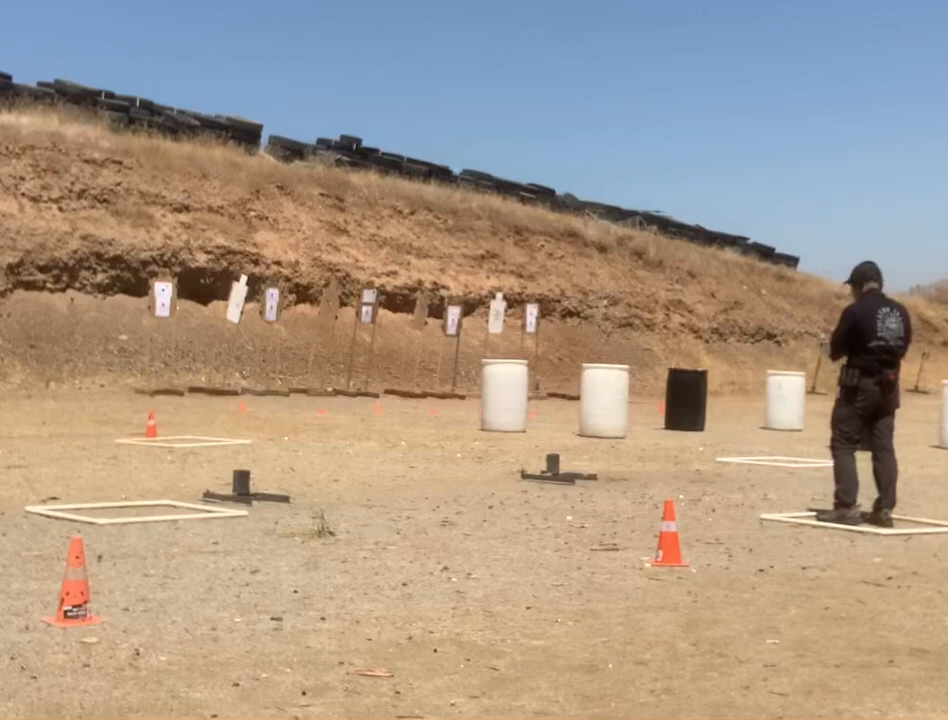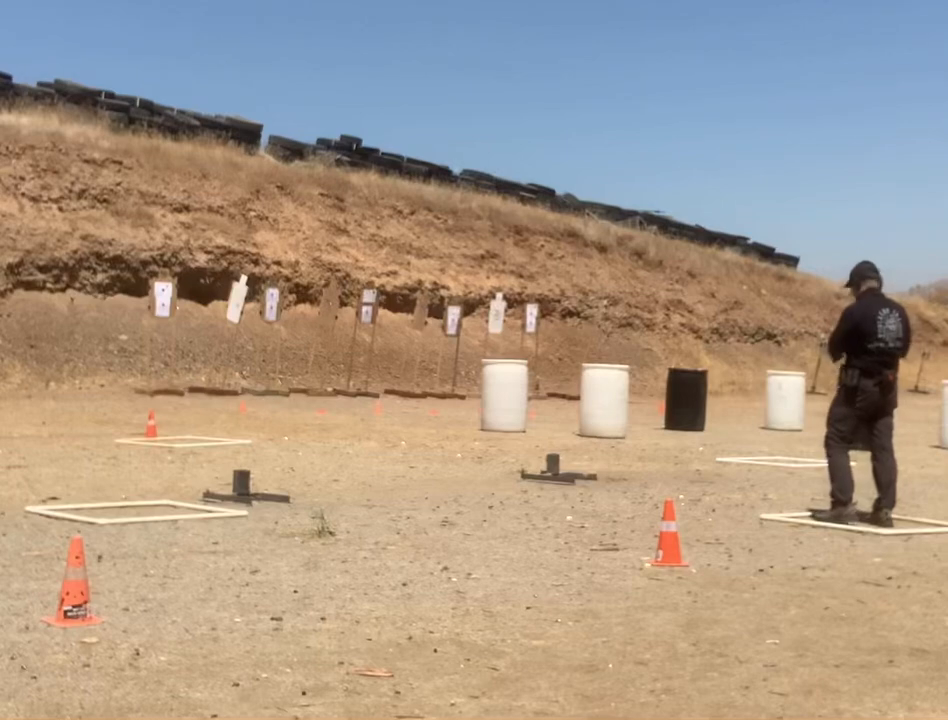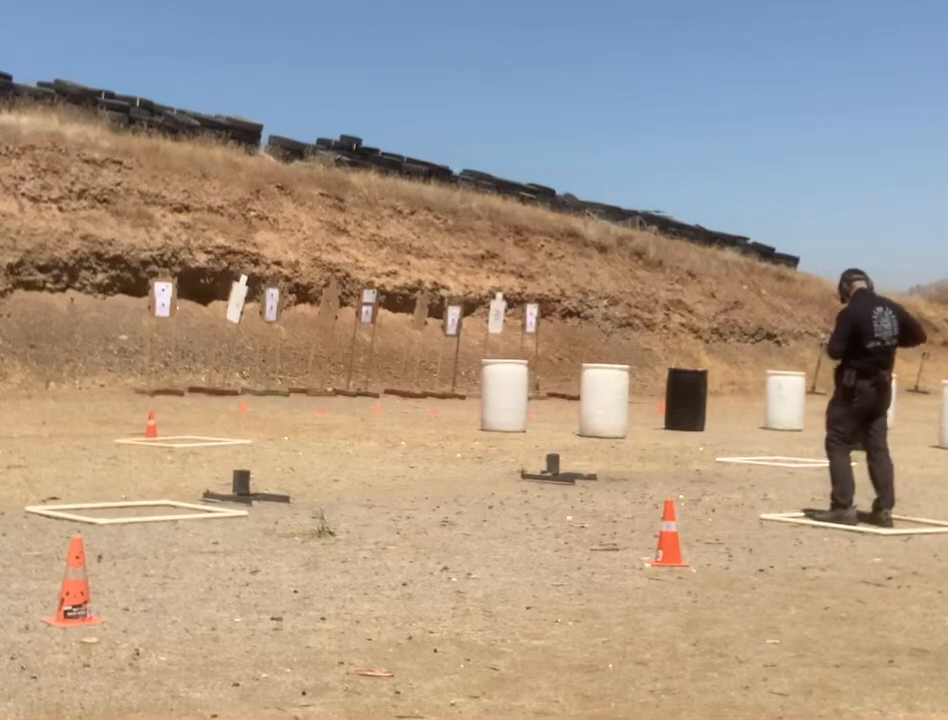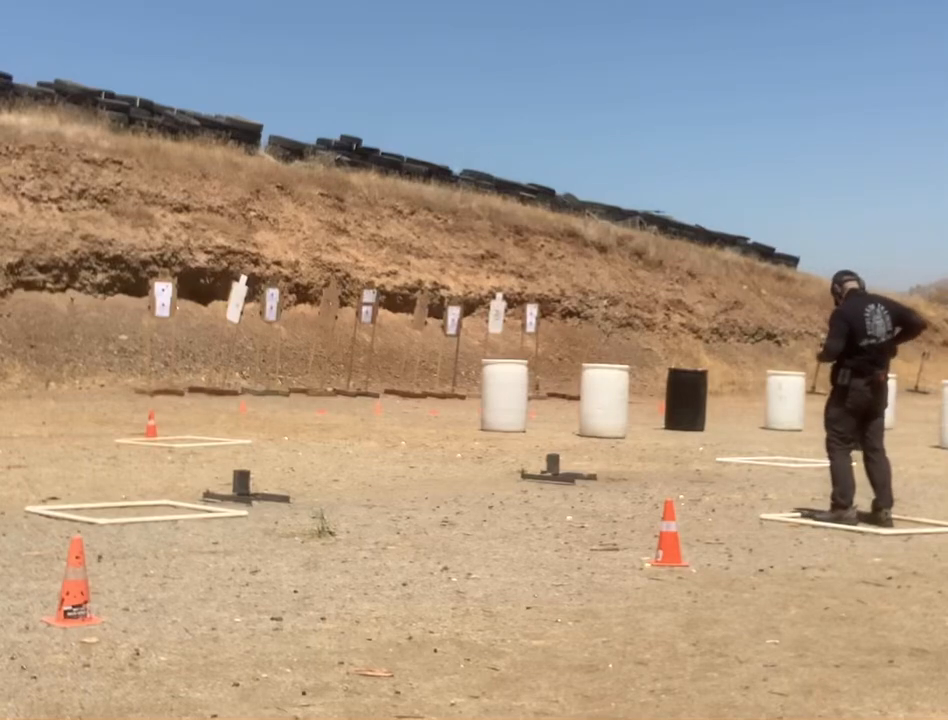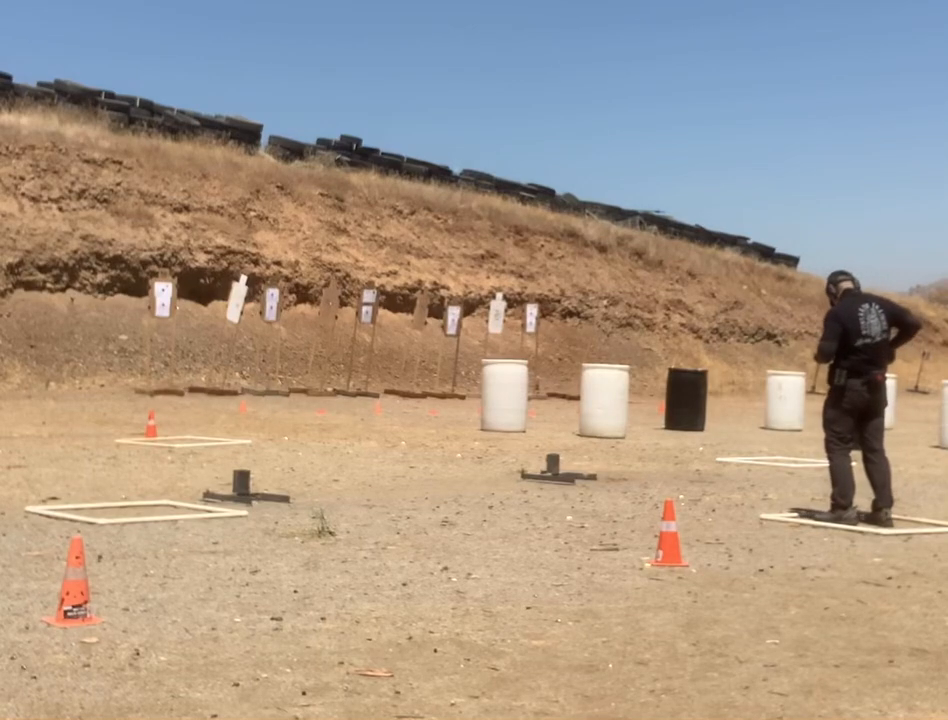
dt=0.2s
person 1, frame 1
left shoulder: (855, 311)
right shoulder: (900, 311)
left elbow: (837, 348)
right elbow: (902, 348)
left wrist: (846, 353)
left hip: (859, 386)
right hip: (888, 387)
left knee: (843, 447)
right knee: (884, 449)
left ankle: (847, 508)
right ankle: (884, 510)
person 1, frame 2
left shoulder: (855, 311)
right shoulder: (899, 312)
left elbow: (835, 348)
right elbow: (903, 349)
left wrist: (844, 351)
left hip: (859, 387)
right hip: (887, 388)
left knee: (837, 444)
right knee: (883, 449)
left ankle: (843, 506)
right ankle: (884, 510)
person 1, frame 3
left shoulder: (850, 312)
right shoulder: (893, 309)
left elbow: (835, 350)
right elbow: (919, 336)
left wrist: (832, 346)
left hip: (854, 387)
right hip: (881, 388)
left knee: (838, 446)
right knee: (878, 449)
left ankle: (844, 508)
right ankle: (883, 509)
person 1, frame 4
left shoulder: (843, 312)
right shoulder: (885, 305)
left elbow: (832, 351)
right elbow: (919, 322)
left wrist: (821, 355)
right wrist: (894, 341)
left hip: (850, 387)
right hip: (877, 387)
left knee: (839, 448)
right knee: (875, 448)
left ankle: (844, 508)
right ankle: (883, 509)
person 1, frame 5
left shoulder: (838, 312)
right shoulder: (881, 304)
left elbow: (826, 351)
right elbow: (913, 323)
left wrist: (819, 357)
right wrist: (891, 346)
left hip: (847, 387)
right hip: (876, 387)
left knee: (838, 448)
right knee: (874, 449)
left ankle: (843, 509)
right ankle: (883, 509)
